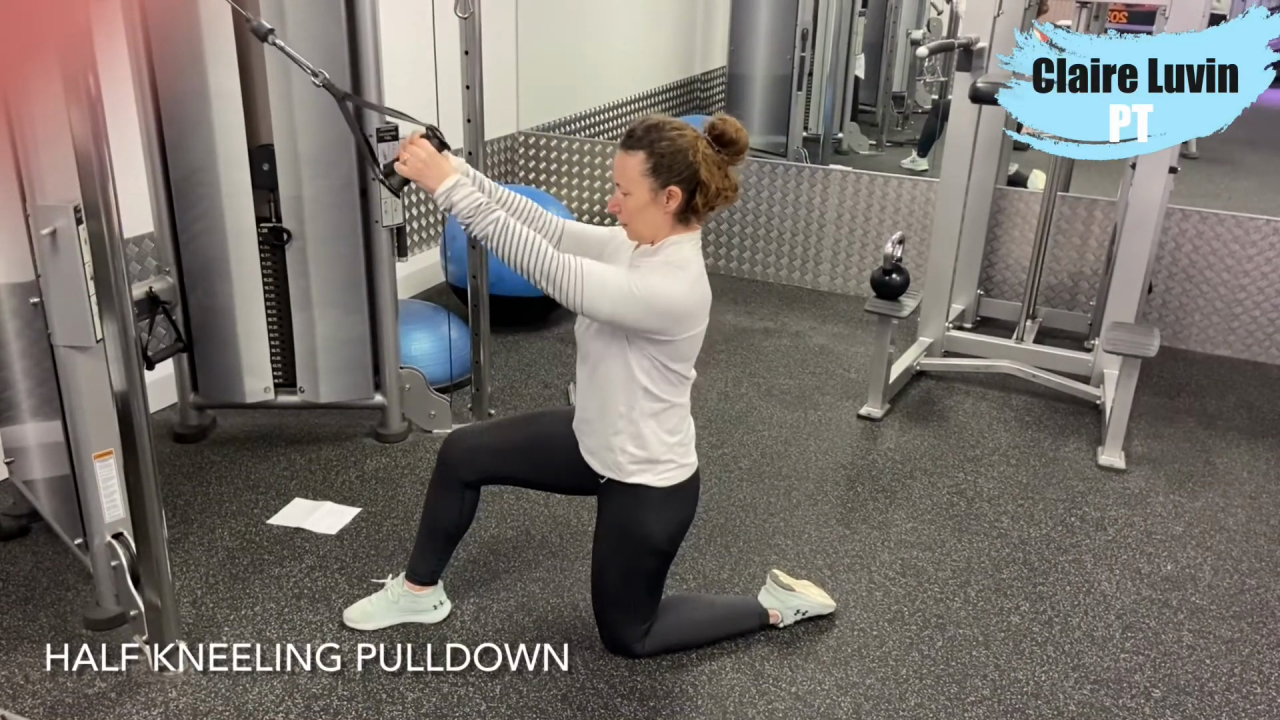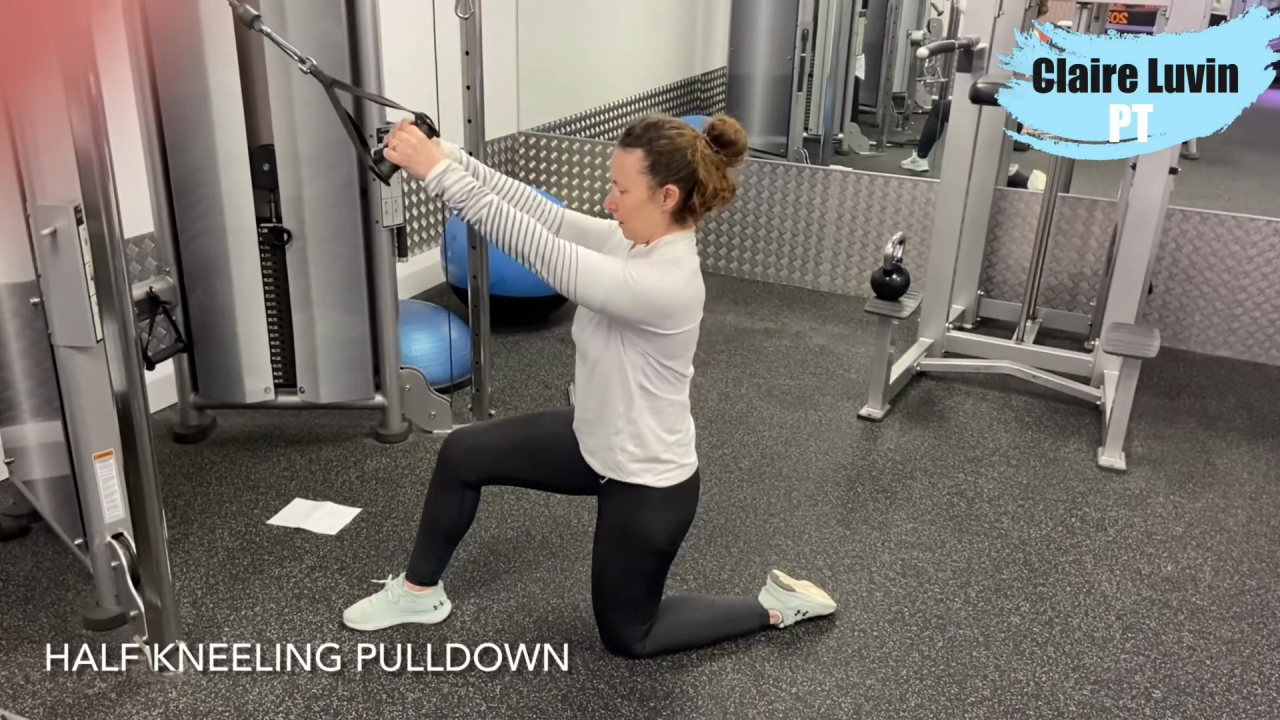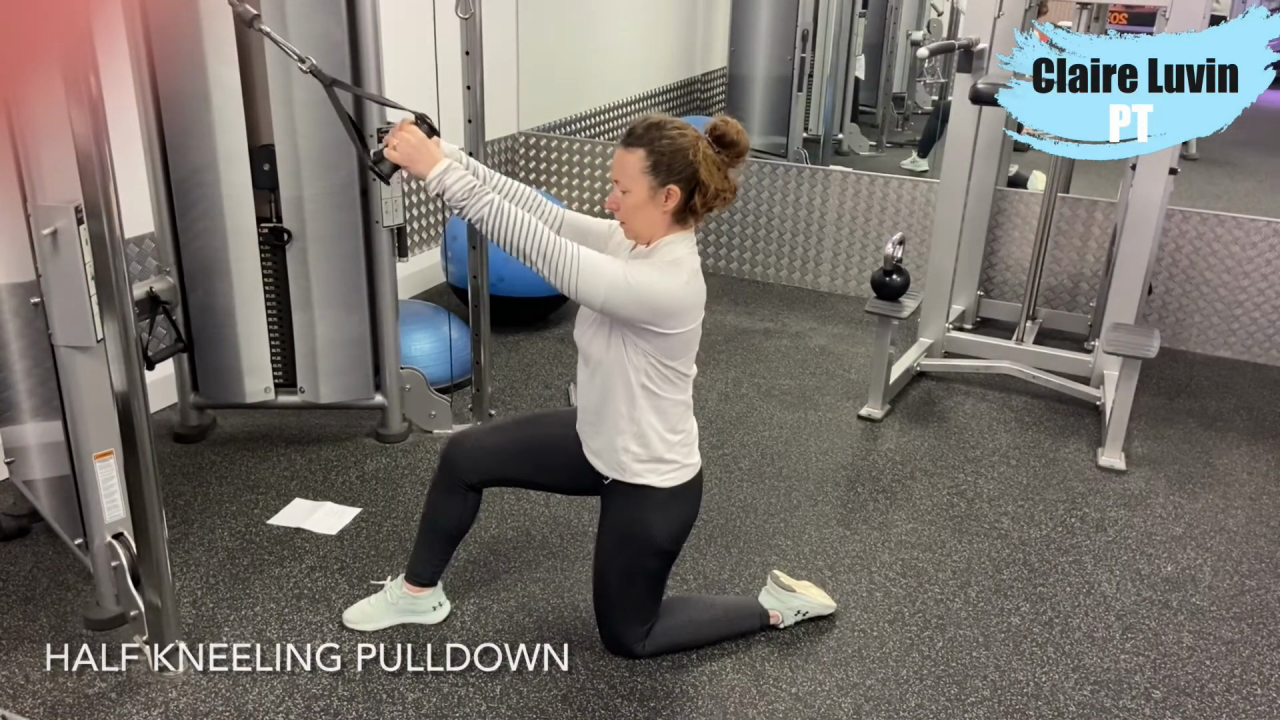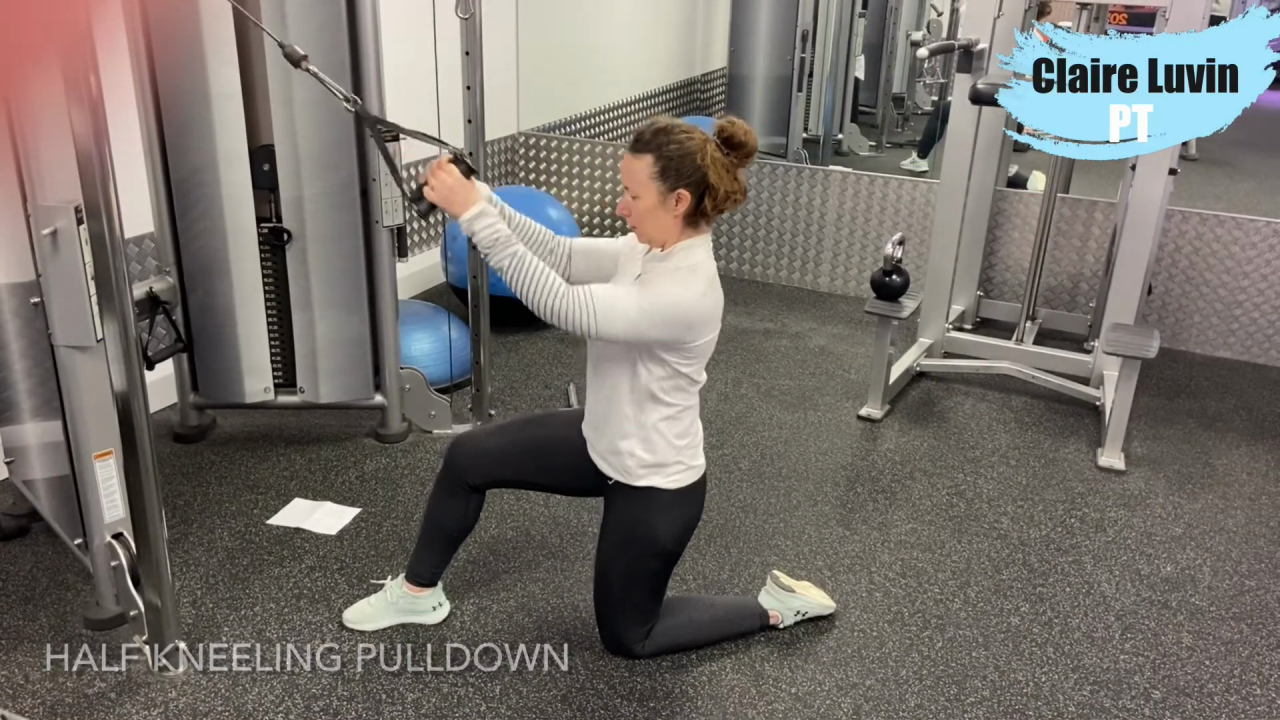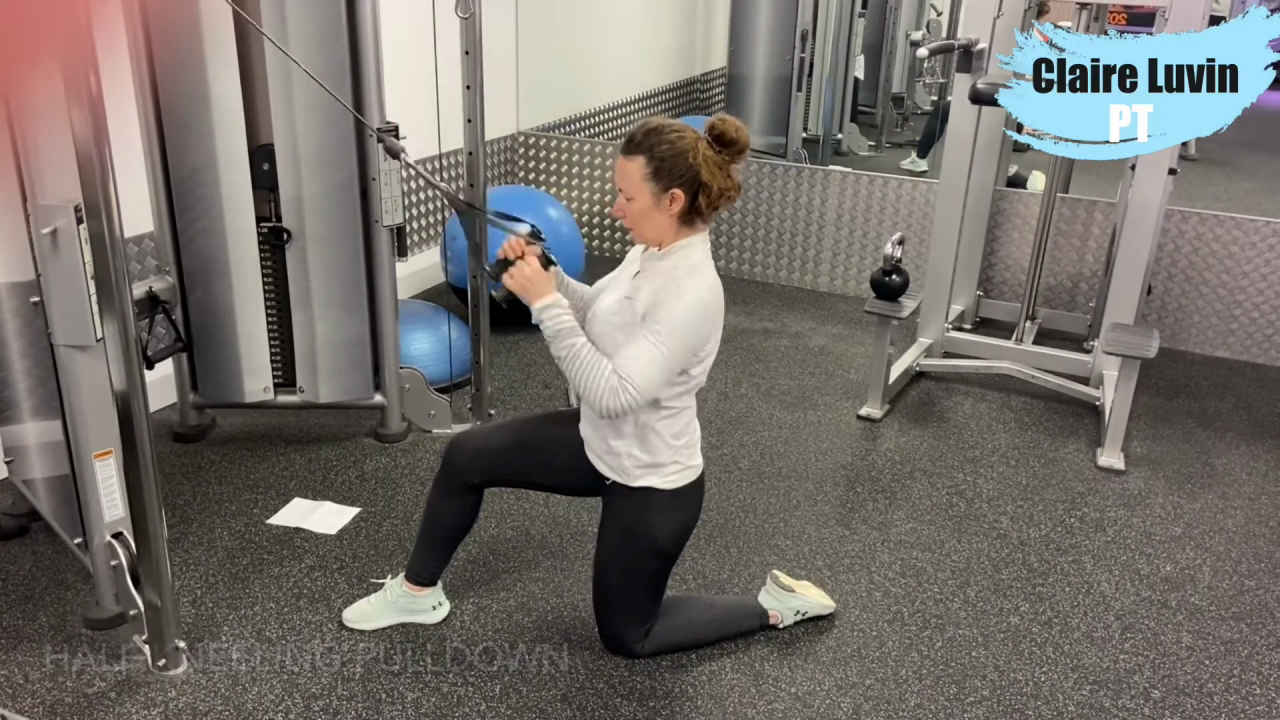
dt=0.3s
person 1, frame 1
left shoulder: (673, 287)
right shoulder: (644, 243)
left elbow: (549, 268)
right elbow: (549, 229)
left wrist: (450, 188)
right wrist: (455, 169)
left hip: (648, 482)
right hip: (596, 440)
left knee: (626, 634)
right knee: (462, 454)
left ankle: (777, 605)
right ankle: (419, 591)
person 1, frame 2
left shoulder: (666, 283)
right shoulder: (640, 239)
left elbow: (540, 249)
right elbow: (544, 213)
left wrist: (440, 173)
right wrist: (445, 155)
left hip: (649, 482)
right hip: (597, 439)
left knee: (626, 635)
right knee: (463, 454)
left ankle: (776, 605)
right ankle: (420, 591)
person 1, frame 3
left shoulder: (667, 283)
right shoulder: (642, 240)
left elbow: (541, 247)
right elbow: (544, 213)
left wrist: (440, 173)
right wrist: (445, 155)
left hip: (652, 483)
right hip: (599, 440)
left knee: (627, 635)
right knee: (465, 457)
left ankle: (777, 606)
right ankle: (418, 592)
person 1, frame 4
left shoulder: (686, 293)
right shoulder: (655, 247)
left elbow: (560, 305)
right elbow: (561, 256)
left wrist: (475, 215)
right wrist: (478, 200)
left hip: (655, 483)
right hip: (604, 440)
left knee: (626, 635)
right knee: (468, 456)
left ankle: (776, 607)
right ankle: (418, 592)
person 1, frame 5
left shoulder: (691, 293)
right shoulder: (656, 251)
left elbow: (611, 394)
right elbow: (592, 312)
left wrist: (543, 302)
right wrist: (543, 274)
left hip: (652, 484)
right hip: (601, 443)
left knee: (626, 636)
right knee: (466, 456)
left ankle: (776, 607)
right ankle: (418, 592)
